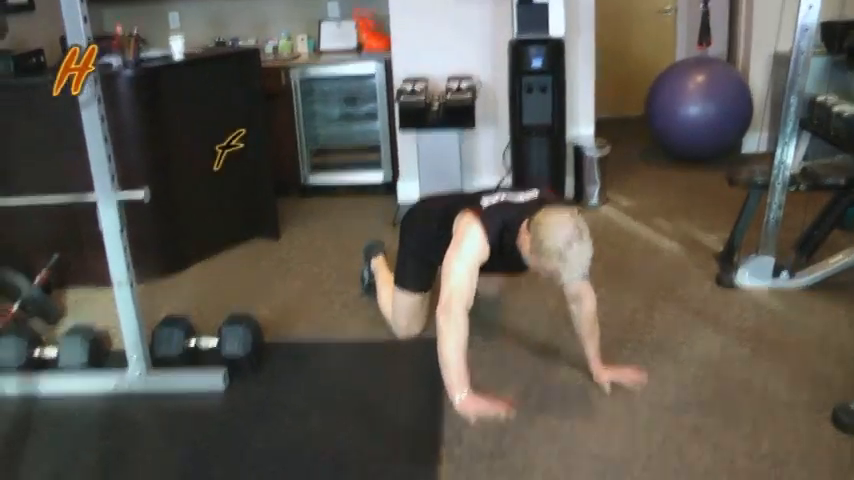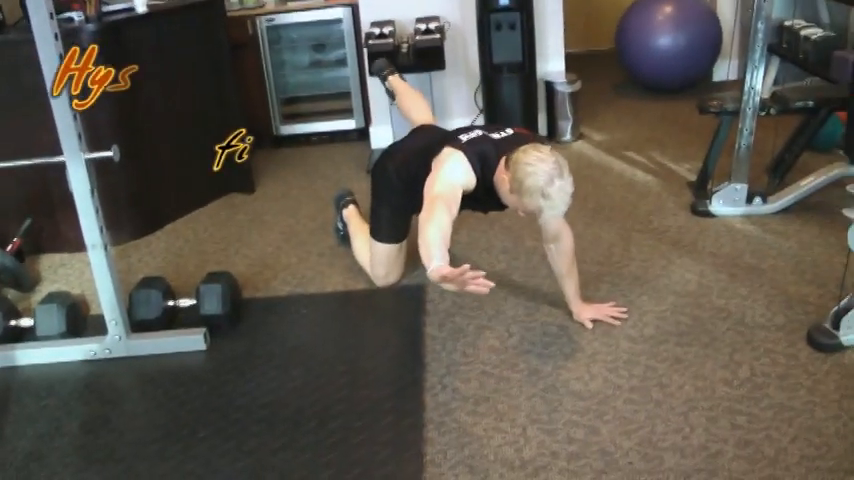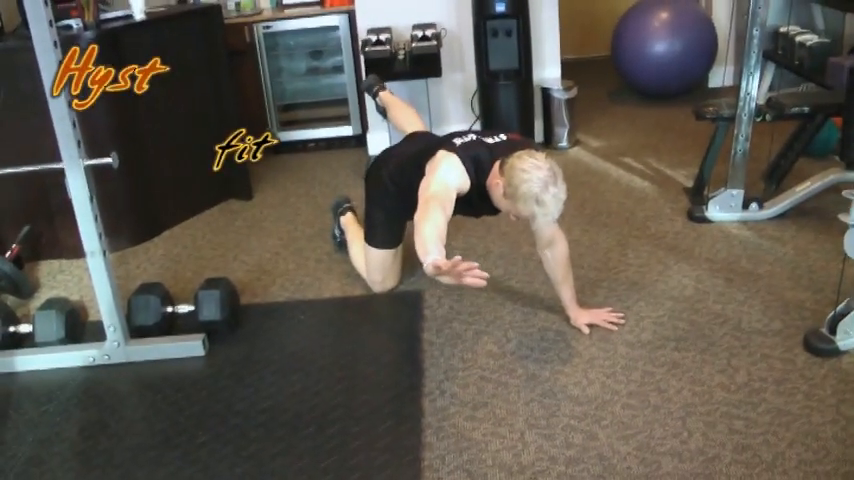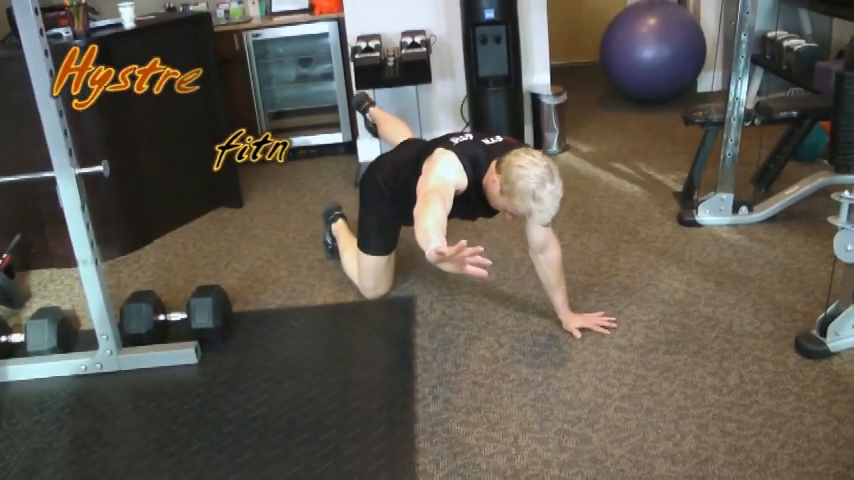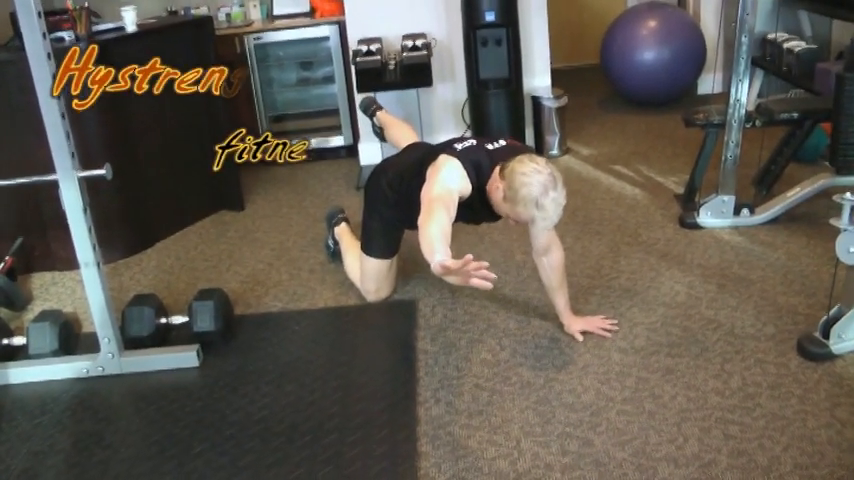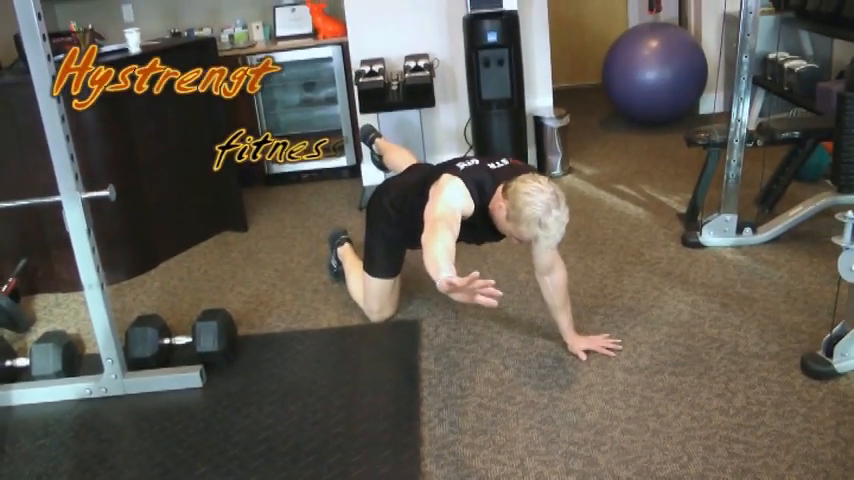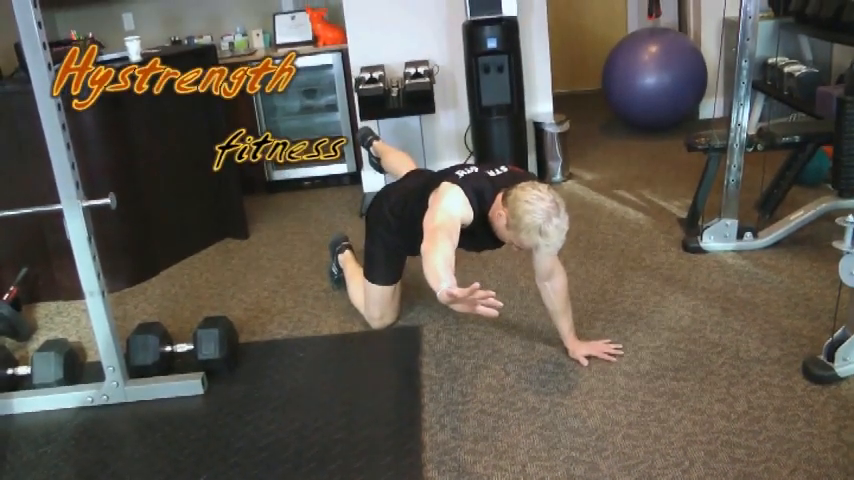
dt=0.7s
person 1, frame 1
left shoulder: (565, 221)
right shoulder: (476, 234)
left elbow: (581, 297)
right elbow: (451, 311)
left wrist: (597, 366)
right wrist: (461, 395)
right hip: (424, 231)
right knee: (406, 328)
right ankle: (376, 261)
person 1, frame 2
left shoulder: (538, 161)
right shoulder: (457, 167)
left elbow: (557, 236)
right elbow: (437, 213)
left wrist: (577, 304)
right wrist: (438, 269)
left hip: (431, 144)
right hip: (397, 175)
left knee: (426, 126)
right knee: (385, 278)
left ankle: (391, 77)
right ankle: (348, 210)
person 1, frame 3
left shoulder: (531, 168)
right shoulder: (452, 169)
left elbow: (550, 241)
right elbow: (431, 211)
left wrist: (573, 308)
right wrist: (434, 261)
left hip: (420, 153)
right hip: (390, 181)
left knee: (418, 134)
right knee: (382, 283)
left ankle: (380, 93)
right ankle: (346, 217)
person 1, frame 4
left shoulder: (525, 174)
right shoulder: (449, 167)
left elbow: (544, 247)
right elbow: (430, 206)
left wrist: (565, 314)
right wrist: (436, 249)
right hip: (384, 187)
right knee: (373, 290)
left ankle: (370, 111)
right ankle: (337, 224)
person 1, frame 5
left shoulder: (529, 177)
right shoulder: (452, 174)
left elbow: (546, 250)
right elbow: (433, 216)
left wrist: (567, 316)
right wrist: (441, 262)
left hip: (419, 163)
right hip: (389, 192)
right knee: (375, 292)
left ankle: (378, 114)
right ankle: (340, 227)
person 1, frame 6
left shoulder: (531, 195)
right shoulder: (455, 192)
left elbow: (550, 269)
right elbow: (436, 235)
left wrist: (571, 335)
right wrist: (446, 280)
left hip: (420, 184)
right hip: (390, 211)
right knee: (379, 312)
left ankle: (376, 142)
right ankle: (343, 248)
person 1, frame 7
left shoulder: (532, 200)
right shoulder: (455, 201)
left elbow: (550, 275)
right elbow: (436, 244)
left wrist: (572, 341)
right wrist: (447, 290)
left hip: (421, 189)
right hip: (390, 218)
right knee: (380, 319)
left ankle: (374, 145)
right ankle: (344, 255)
